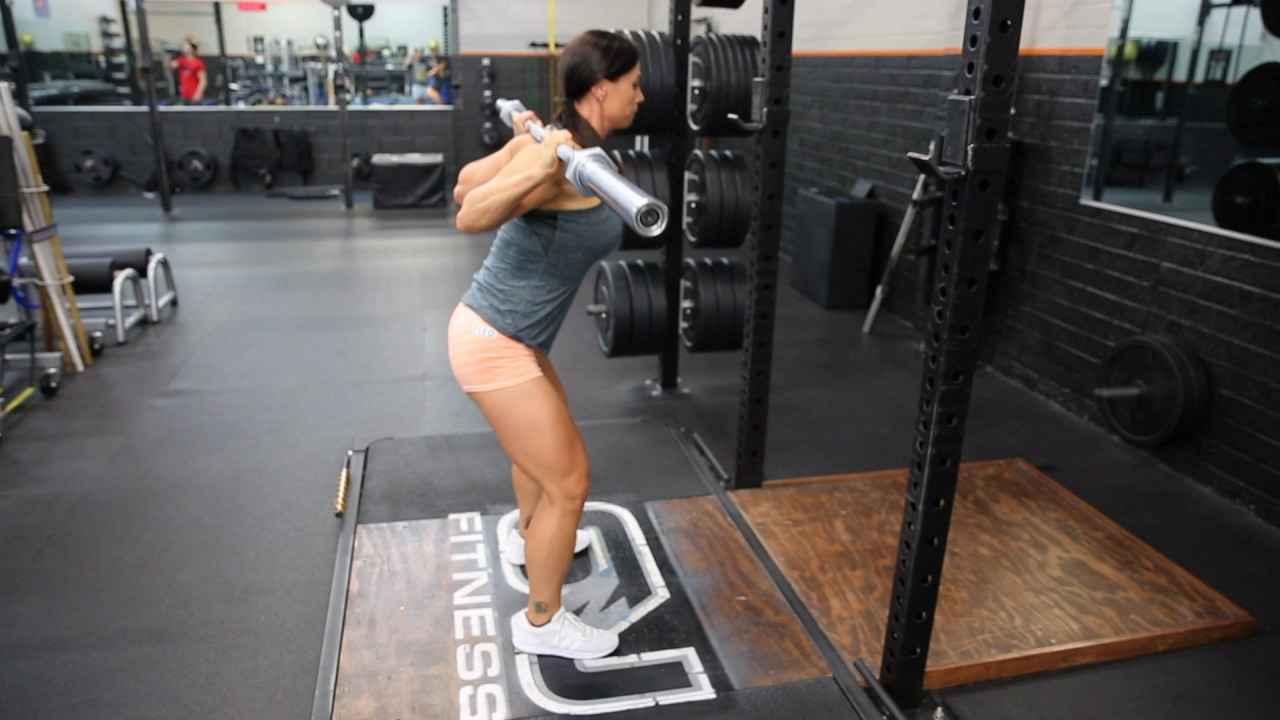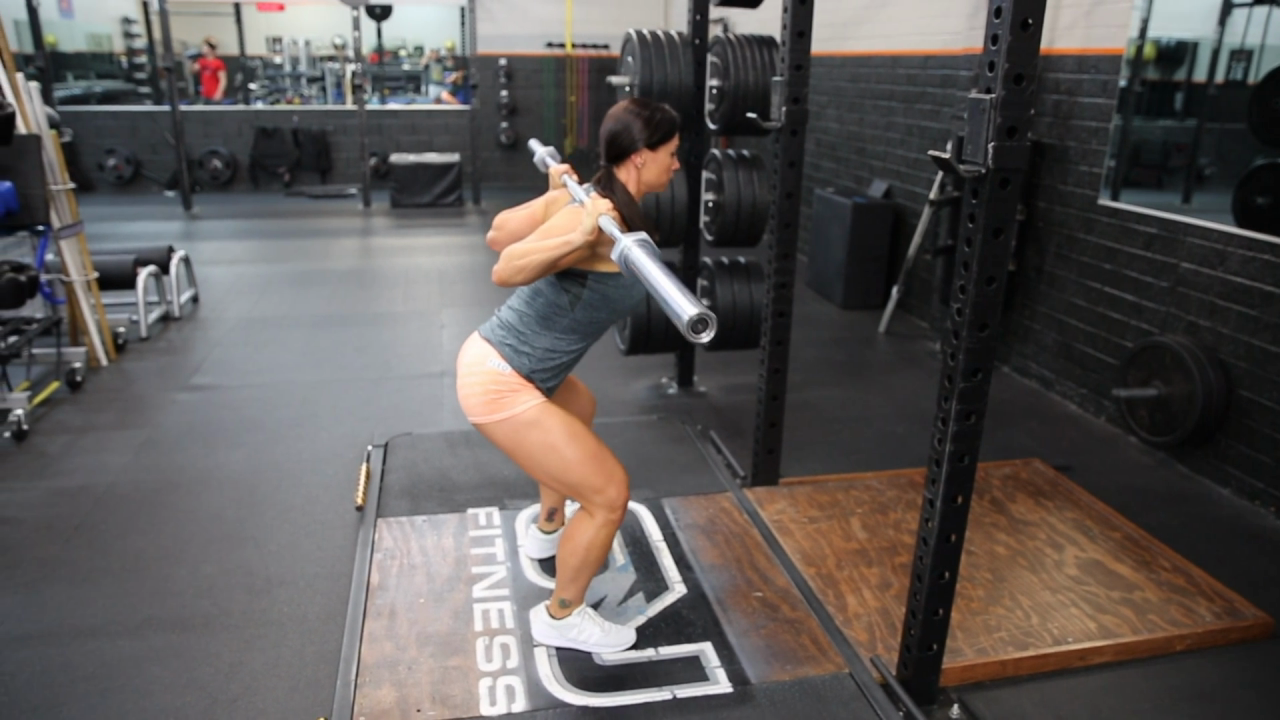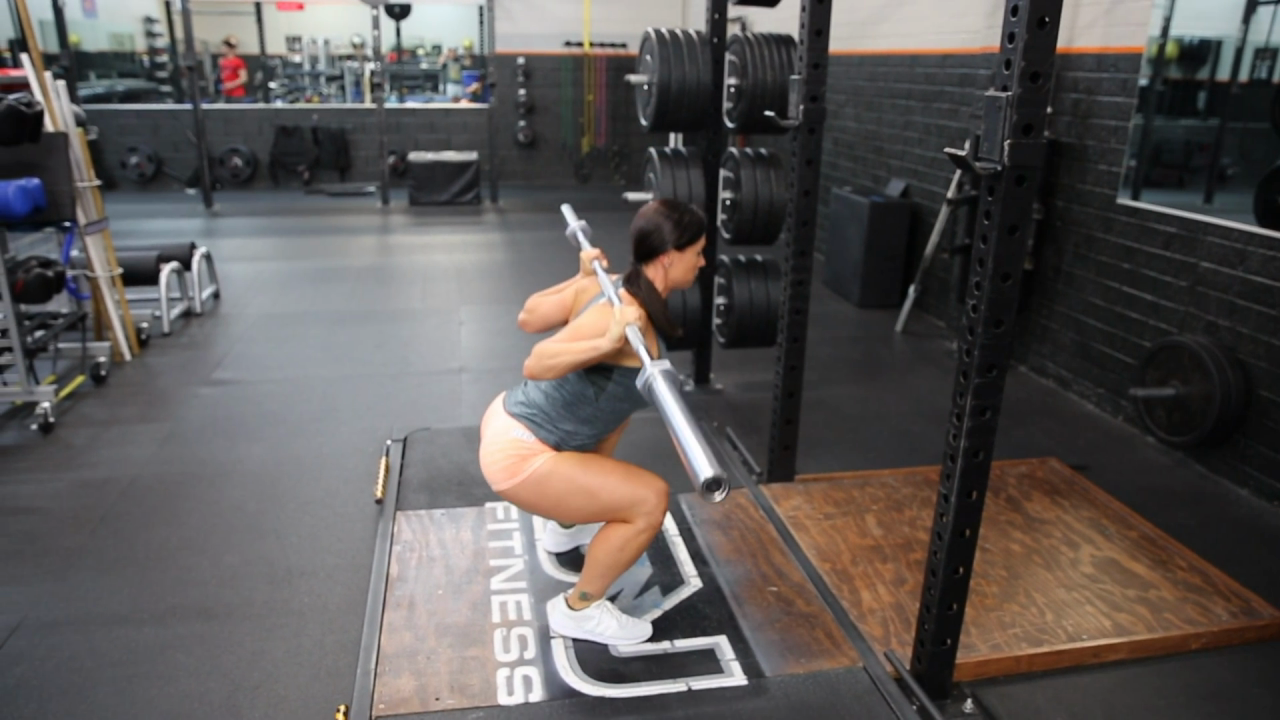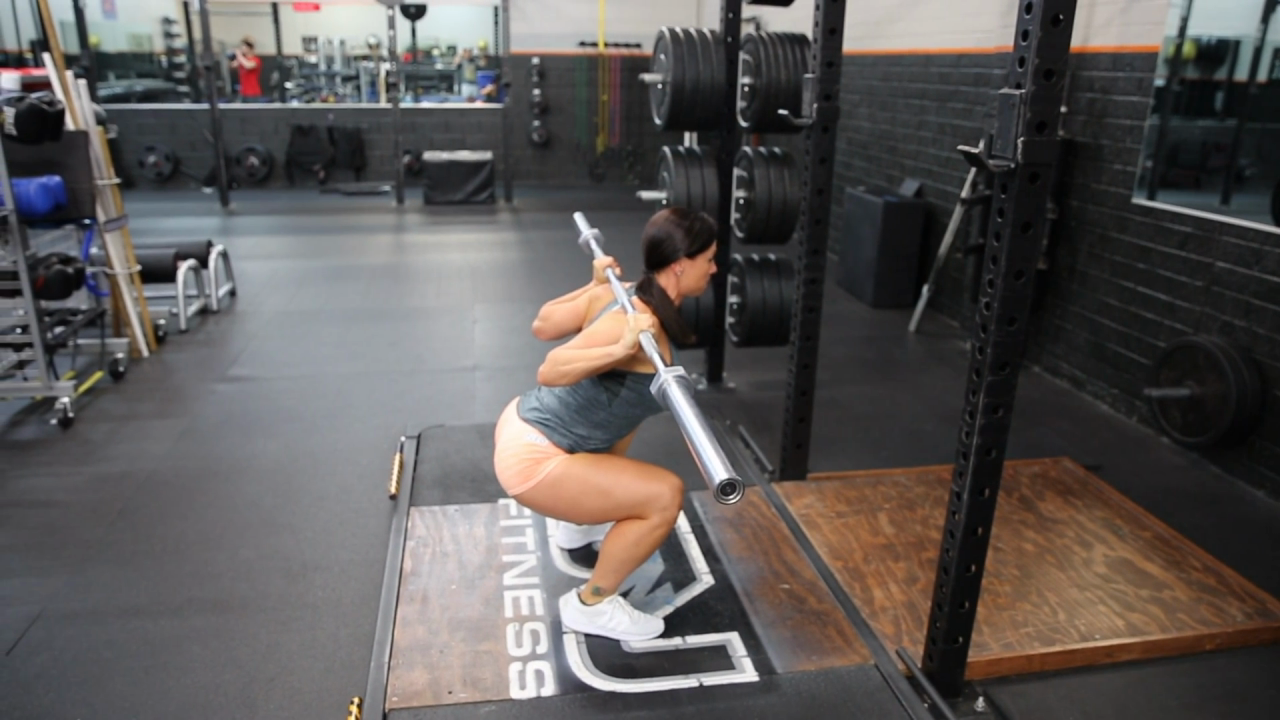
dt=1s
person 1, frame 1
left shoulder: (549, 143)
right shoulder: (565, 160)
left elbow: (464, 188)
right elbow: (471, 217)
left wrist: (523, 144)
right wrist: (536, 170)
left hip: (497, 331)
right hip: (496, 346)
left knee: (552, 421)
right knee: (568, 484)
left ankle: (528, 535)
right ankle: (541, 622)
person 1, frame 2
left shoulder: (577, 198)
right shoulder: (598, 220)
left elbow: (498, 236)
right elbow: (505, 270)
left wrist: (555, 194)
right wrist: (578, 237)
left hip: (498, 359)
right hip: (500, 383)
left knee: (581, 410)
right knee: (608, 493)
left ankle: (549, 529)
right ankle: (561, 617)
person 1, frame 3
left shoulder: (605, 287)
right shoulder: (624, 314)
left elbow: (528, 316)
right elbow: (536, 364)
left wrist: (582, 276)
right wrist: (608, 343)
left hip: (513, 422)
right hip: (519, 455)
left knee: (612, 415)
right knee: (649, 500)
left ankle: (567, 525)
right ankle: (578, 609)
person 1, frame 4
left shoulder: (617, 294)
right shoulder: (636, 322)
left elbow: (543, 324)
right elbow: (550, 371)
left wrist: (595, 283)
right wrist: (621, 349)
left hip: (526, 426)
right hip: (532, 459)
left knee: (624, 413)
right knee: (665, 496)
left ankle: (581, 520)
right ankle: (591, 604)
